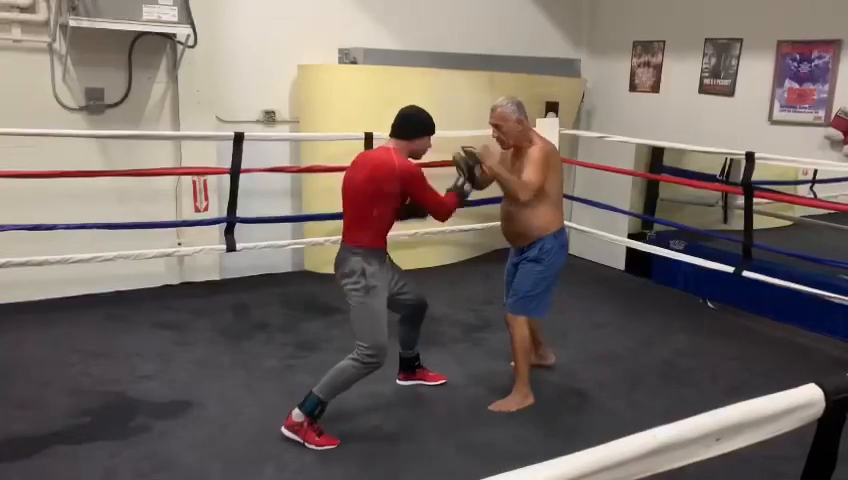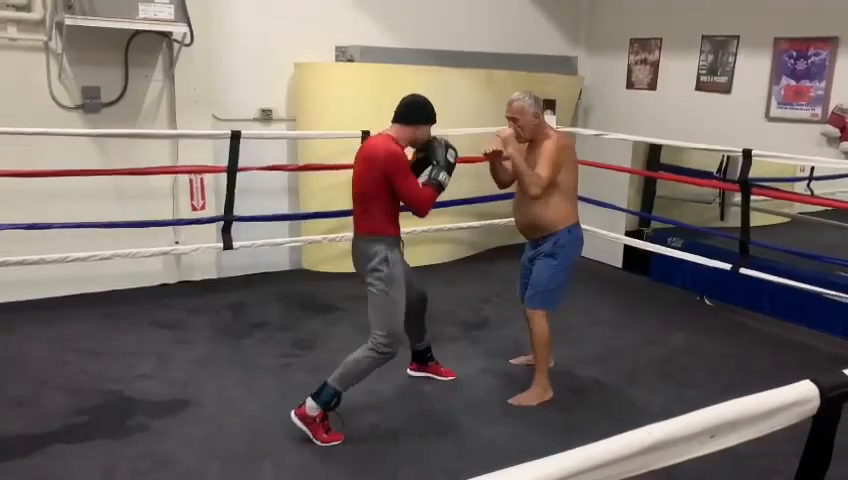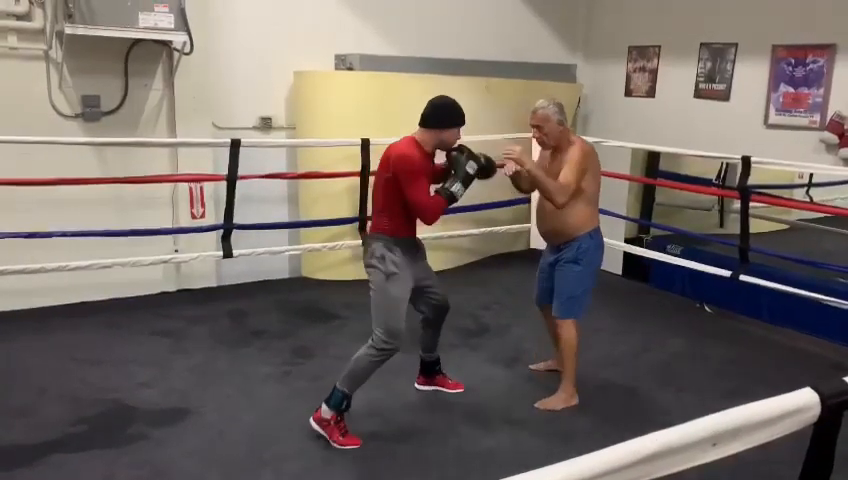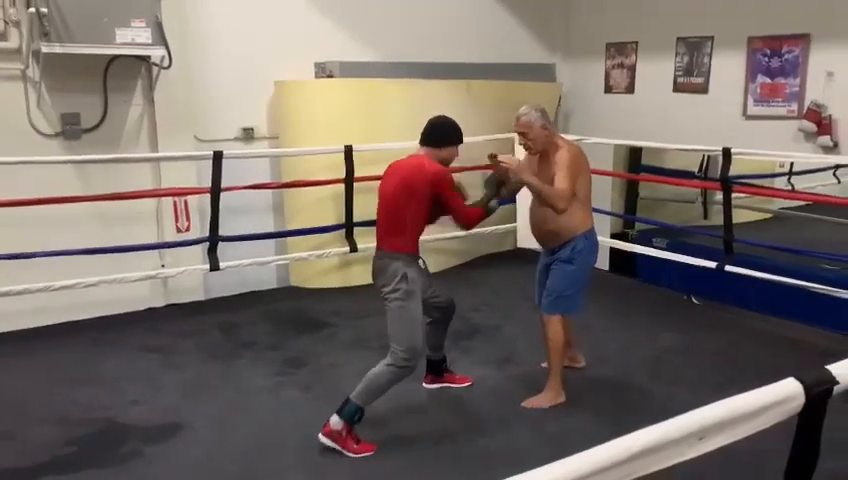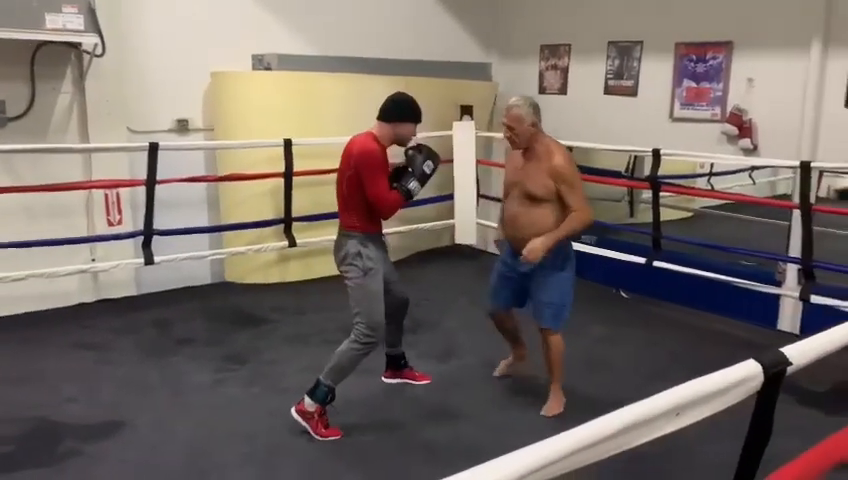
dt=1s
person 1, frame 1
left shoulder: (367, 159)
right shoulder: (402, 168)
right elbow: (442, 211)
left wrist: (407, 207)
right wrist: (465, 182)
left hip: (375, 258)
right hip: (361, 264)
left knee: (414, 304)
right knee: (371, 354)
left ankle: (409, 369)
right ankle: (300, 418)
person 1, frame 2
left shoulder: (372, 145)
right shoulder: (392, 152)
right elbow: (421, 205)
left wrist: (419, 162)
right wrist: (443, 167)
left hip: (369, 243)
right hip: (381, 250)
left knee: (416, 298)
right knee: (385, 344)
left ankle: (422, 361)
right ankle: (313, 409)
person 1, frame 3
left shoulder: (421, 152)
right shoulder: (404, 155)
left elbow: (428, 180)
right elbow: (429, 212)
left wrist: (455, 167)
right wrist: (461, 178)
left hip: (408, 246)
right hip: (387, 250)
left knee: (437, 305)
right knee: (387, 339)
left ankle: (429, 373)
right ankle: (329, 413)
person 1, frame 4
left shoulder: (396, 168)
right shoulder: (434, 173)
right elbow: (466, 218)
left wrist: (432, 209)
right wrist: (492, 197)
left hip: (400, 262)
right hip: (399, 268)
left knee: (442, 306)
right knee: (404, 358)
left ankle: (437, 371)
right ankle: (338, 425)
person 1, frame 5
left shoulder: (373, 147)
right shoulder: (366, 151)
right elbow: (385, 207)
left wrist: (404, 170)
right wrist: (416, 177)
left hip: (373, 243)
right hip: (359, 247)
left knee: (397, 302)
right knee: (368, 332)
left ankle: (395, 367)
right ankle: (311, 405)
person 2, frame 1
left shoulder: (539, 151)
right shoulder: (508, 149)
left elbow: (524, 196)
right elbow: (481, 182)
left wrist: (496, 163)
right wrist: (476, 164)
left hip: (545, 247)
right hip: (522, 245)
left knee: (516, 313)
right knee: (522, 306)
left ankle: (522, 392)
right ankle: (542, 353)
person 2, frame 2
left shoulder: (555, 145)
right shoulder: (527, 144)
left elbow: (534, 188)
right elbow: (505, 182)
left wrist: (513, 153)
right wrist: (496, 161)
left hip: (560, 241)
right hip: (536, 240)
left knee: (535, 309)
right knee: (528, 302)
left ankle: (541, 386)
right ankle: (540, 354)
person 2, frame 3
left shoulder: (578, 151)
right shoulder: (547, 151)
left elbow: (559, 197)
right elbow: (527, 188)
left wrist: (532, 166)
right wrist: (517, 171)
left hip: (580, 246)
right hip: (556, 245)
left knee: (564, 316)
right knee: (545, 304)
left ankle: (568, 391)
right ankle: (560, 359)
person 2, frame 4
left shoulder: (566, 154)
right shoulder: (535, 154)
left elbow: (560, 203)
right elbow: (509, 190)
left wrist: (526, 175)
right wrist: (502, 172)
left hip: (575, 247)
right hip: (553, 246)
left knee: (551, 313)
right knee: (553, 307)
left ankle: (554, 390)
right ankle: (572, 354)
person 2, frame 5
left shoulder: (557, 161)
right shoulder: (514, 153)
left elbow: (583, 215)
left wrist: (545, 243)
right wrist: (502, 230)
left hip: (550, 258)
right hip: (513, 251)
left knee: (548, 327)
right knee: (498, 310)
left ankle: (556, 392)
right ankle: (518, 351)
